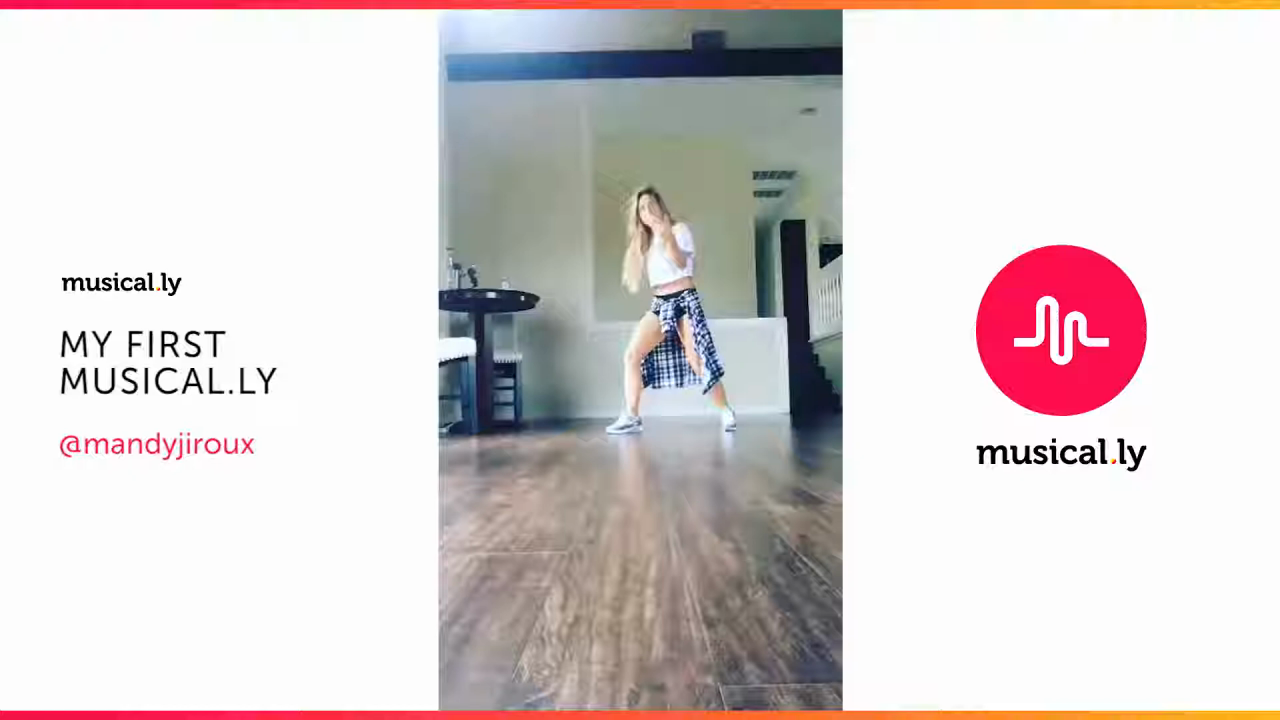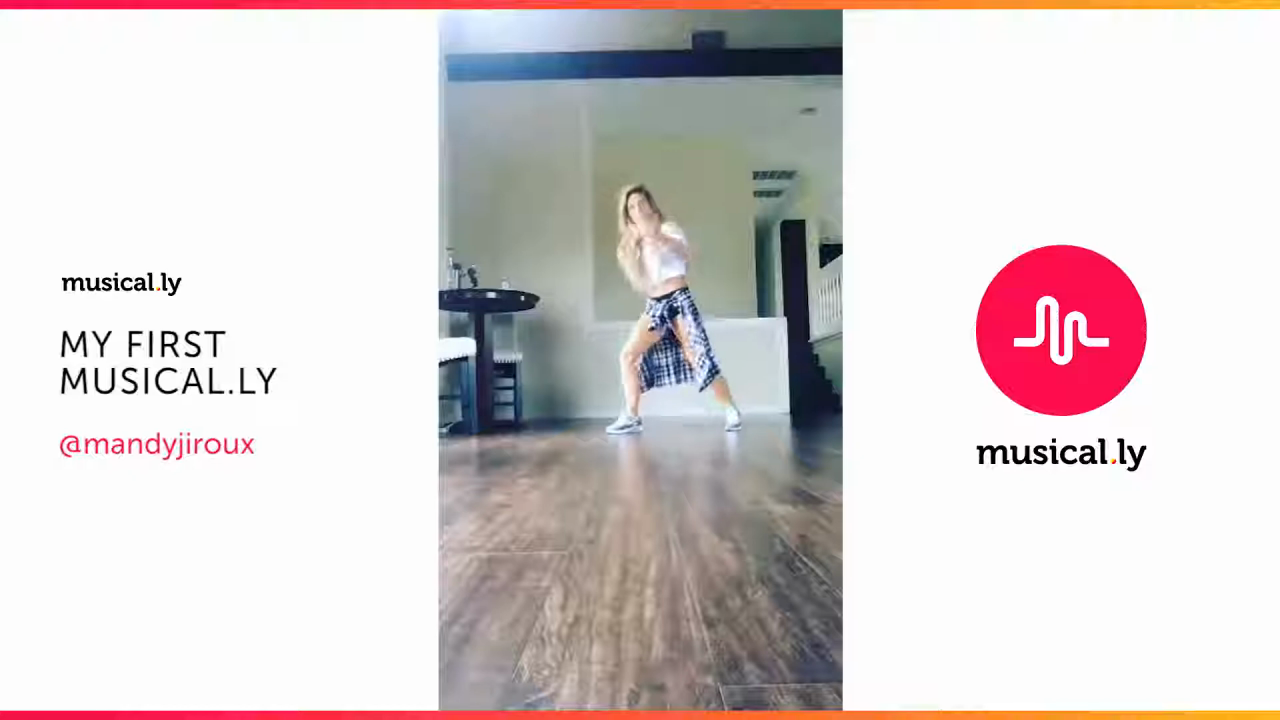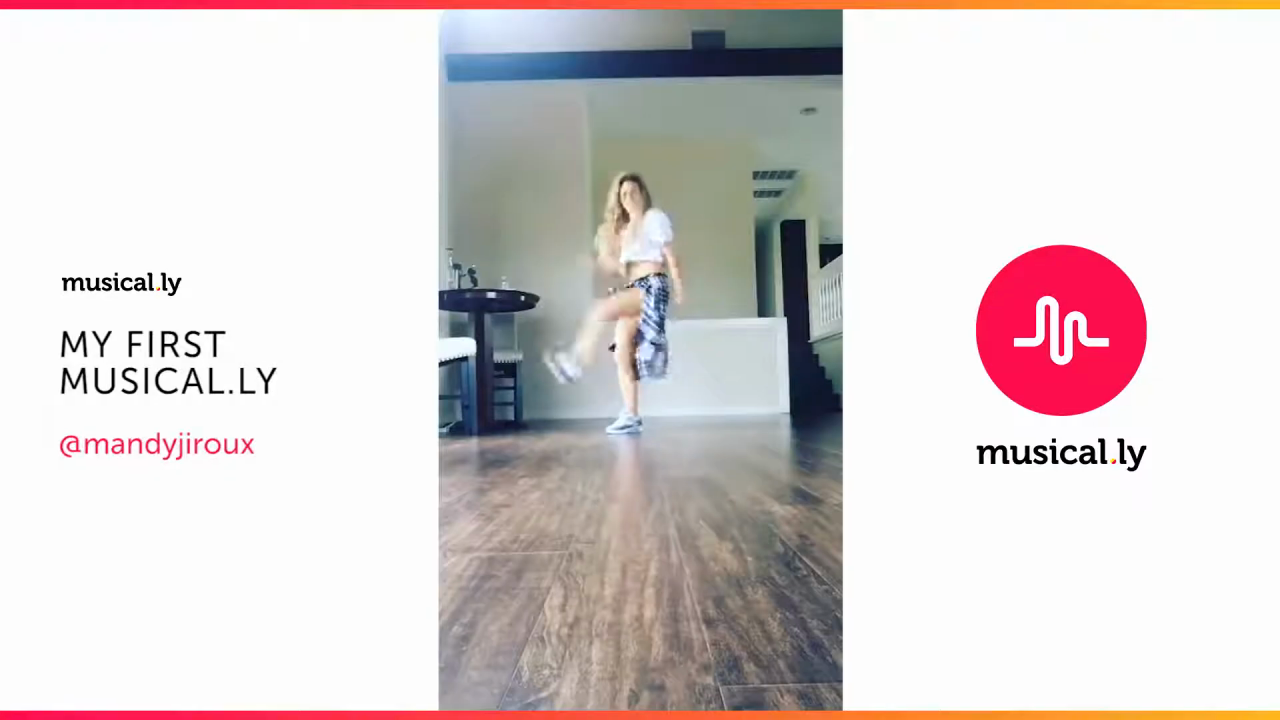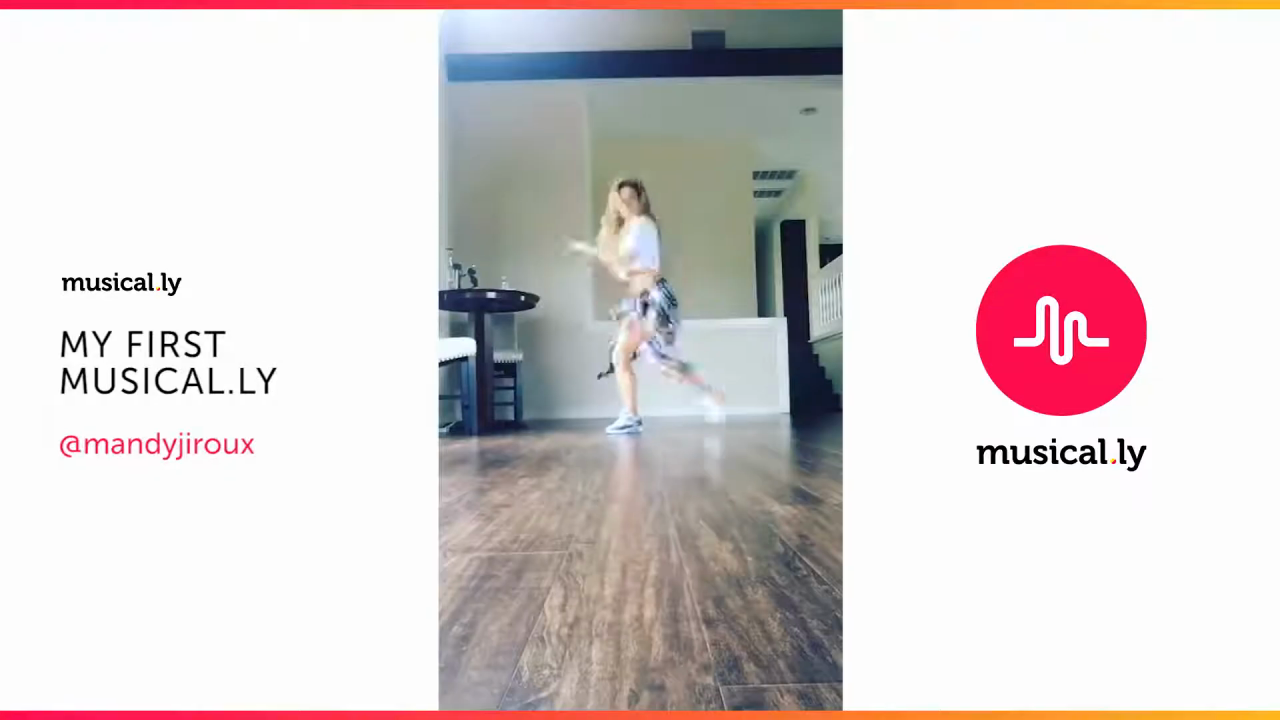
dt=0.4s
person 1, frame 1
left shoulder: (679, 229)
right shoulder: (643, 241)
left elbow: (682, 263)
right elbow: (635, 278)
left wrist: (669, 236)
left hip: (685, 301)
right hip: (659, 304)
left knee: (697, 360)
right knee: (632, 355)
left ankle: (726, 413)
right ankle: (631, 417)
person 1, frame 2
left shoulder: (666, 229)
right shoulder: (633, 241)
left elbow: (684, 252)
left wrist: (659, 238)
left hip: (678, 300)
right hip: (654, 305)
left knee: (698, 359)
right knee: (628, 355)
left ankle: (731, 411)
right ankle: (631, 417)
person 1, frame 3
left shoulder: (655, 217)
right shoulder: (623, 228)
left elbow: (671, 252)
right elbow: (612, 262)
left wrist: (677, 283)
left hip: (653, 287)
right hip: (635, 290)
left knee: (600, 312)
right knee: (622, 353)
left ankle: (574, 364)
right ankle: (630, 416)
person 1, frame 4
left shoulder: (641, 224)
right shoulder: (626, 228)
left elbow: (620, 258)
left wrist: (587, 249)
left hip: (654, 295)
right hip: (637, 299)
left knee: (660, 356)
right knee: (620, 357)
left ankle: (711, 397)
right ankle: (631, 417)
